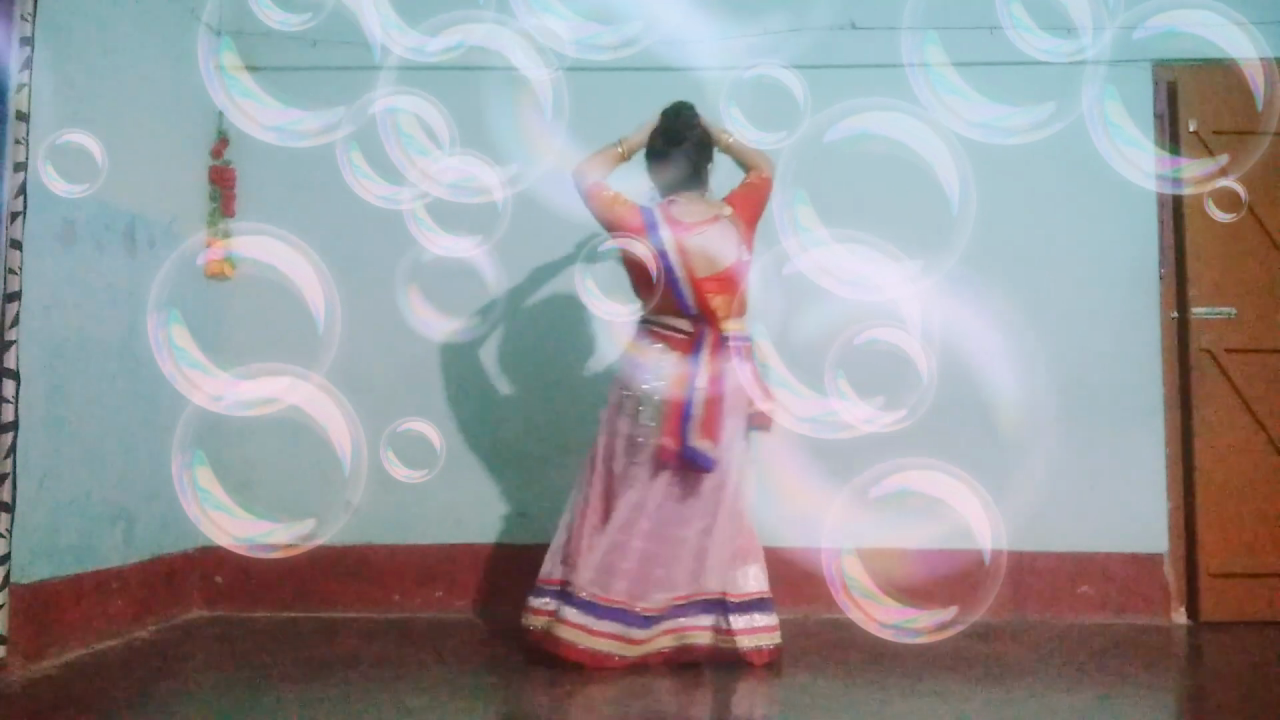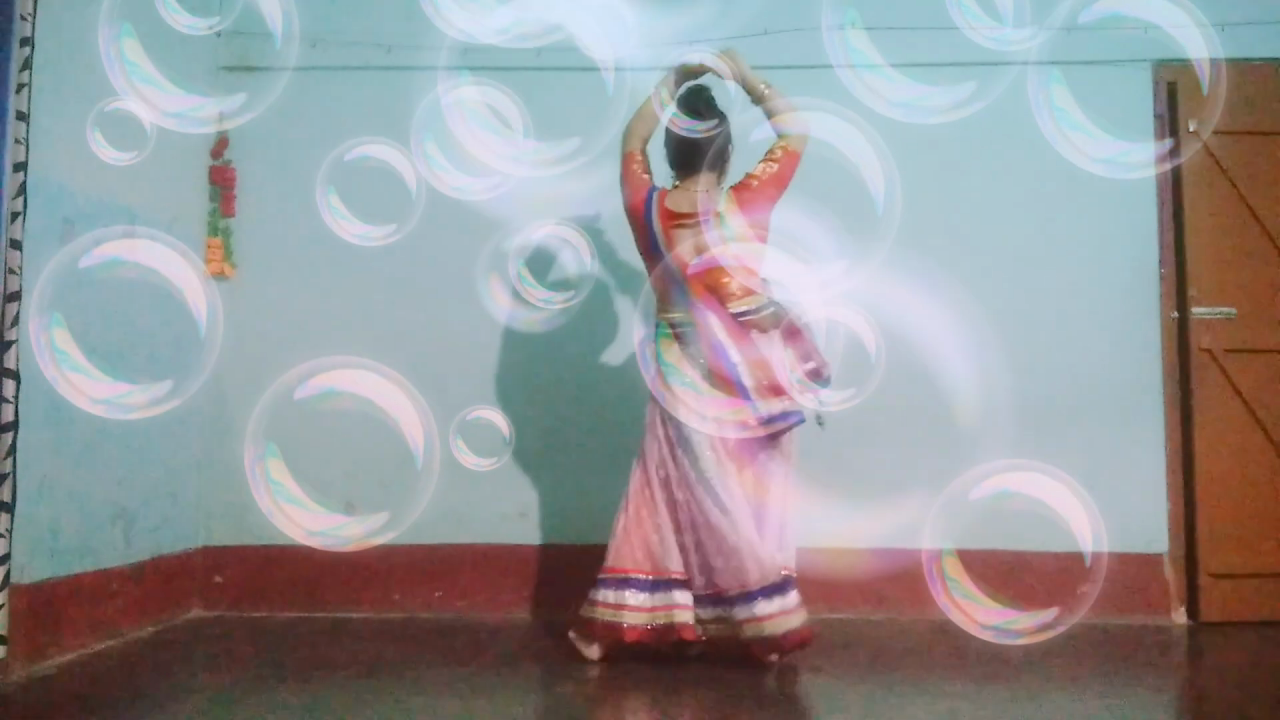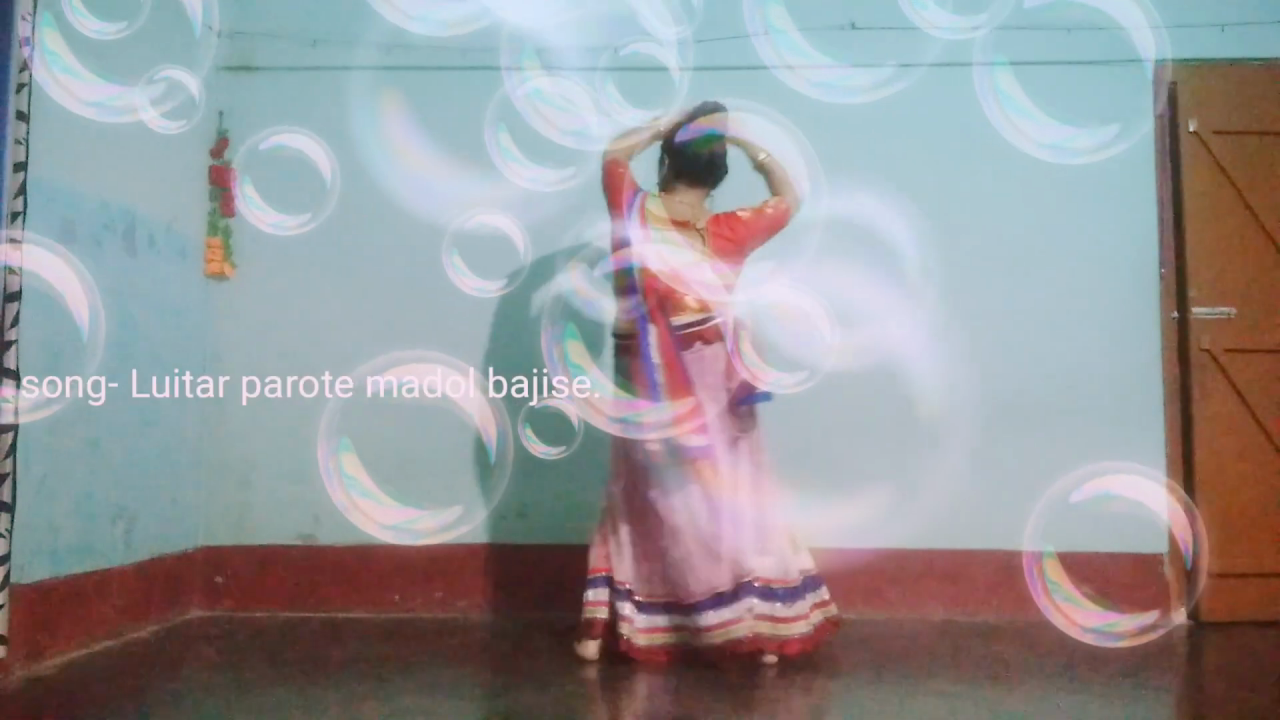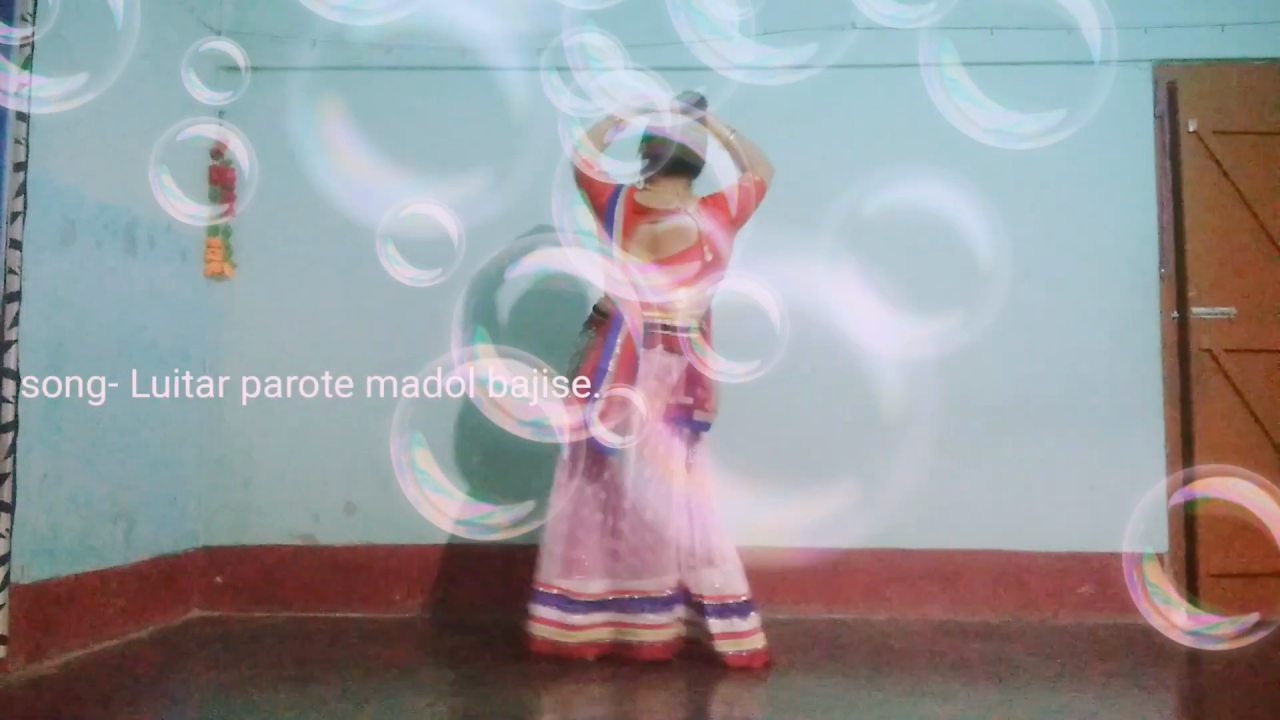
dt=0.4s
person 1, frame 1
left shoulder: (642, 226)
right shoulder: (737, 218)
left elbow: (584, 177)
right elbow: (763, 166)
left wrist: (635, 141)
right wrist: (714, 133)
left hip: (655, 379)
right hip: (721, 384)
left knee: (623, 509)
right knee: (715, 511)
left ankle: (598, 633)
right ankle: (749, 634)
person 1, frame 2
left shoulder: (646, 207)
right shoulder: (745, 206)
left elbow: (631, 144)
right elbow: (794, 136)
left wrist: (669, 84)
right wrist: (745, 77)
left hip: (688, 370)
right hip: (754, 369)
left knee: (663, 497)
right knee: (757, 500)
left ankle: (604, 631)
right ankle: (766, 630)
person 1, frame 3
left shoulder: (630, 210)
right shoulder: (727, 234)
left elbow: (614, 154)
right elbow: (791, 198)
left wrist: (669, 125)
right wrist: (748, 142)
left hip: (643, 380)
right hip: (711, 378)
left knee: (636, 505)
right knee: (733, 500)
left ankle: (599, 629)
right ankle: (763, 632)
person 1, frame 4
left shoulder: (616, 204)
right shoulder: (715, 218)
left elbow: (585, 150)
right elbow: (759, 169)
right wrist: (713, 123)
left hip: (609, 370)
right hip: (672, 377)
left knee: (591, 499)
right knee: (680, 501)
left ankle: (576, 629)
right ankle: (731, 635)
